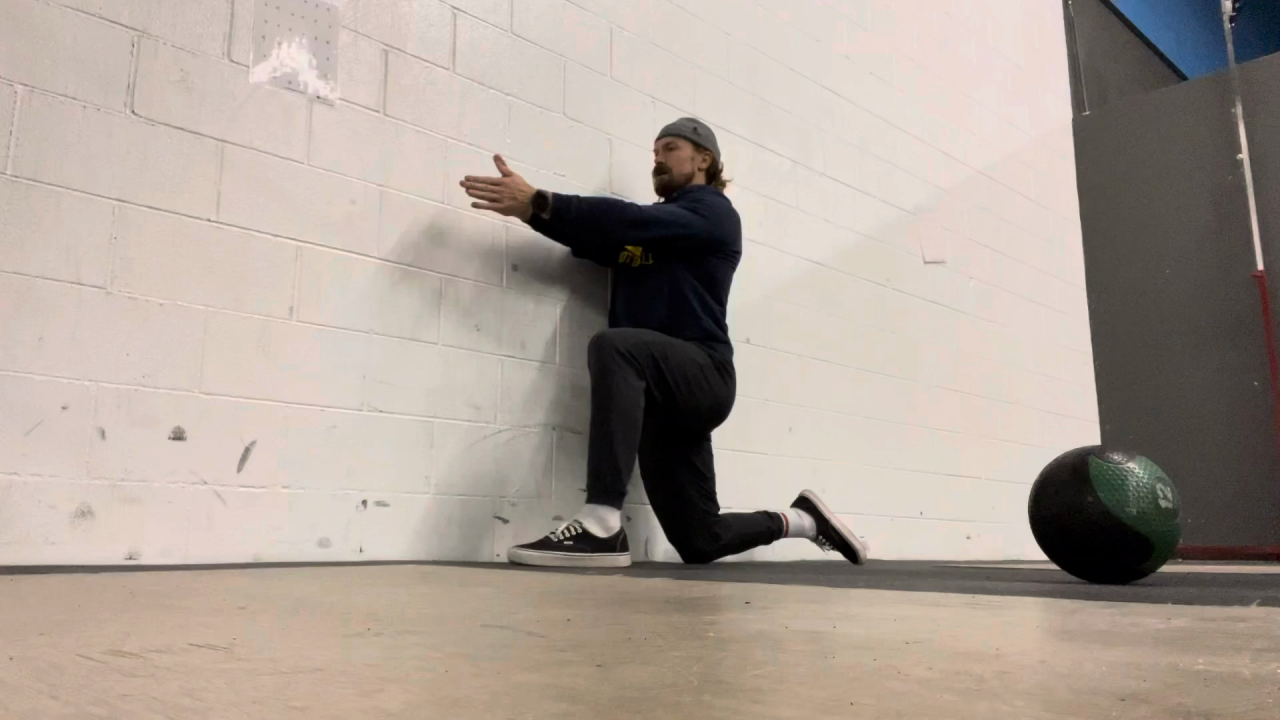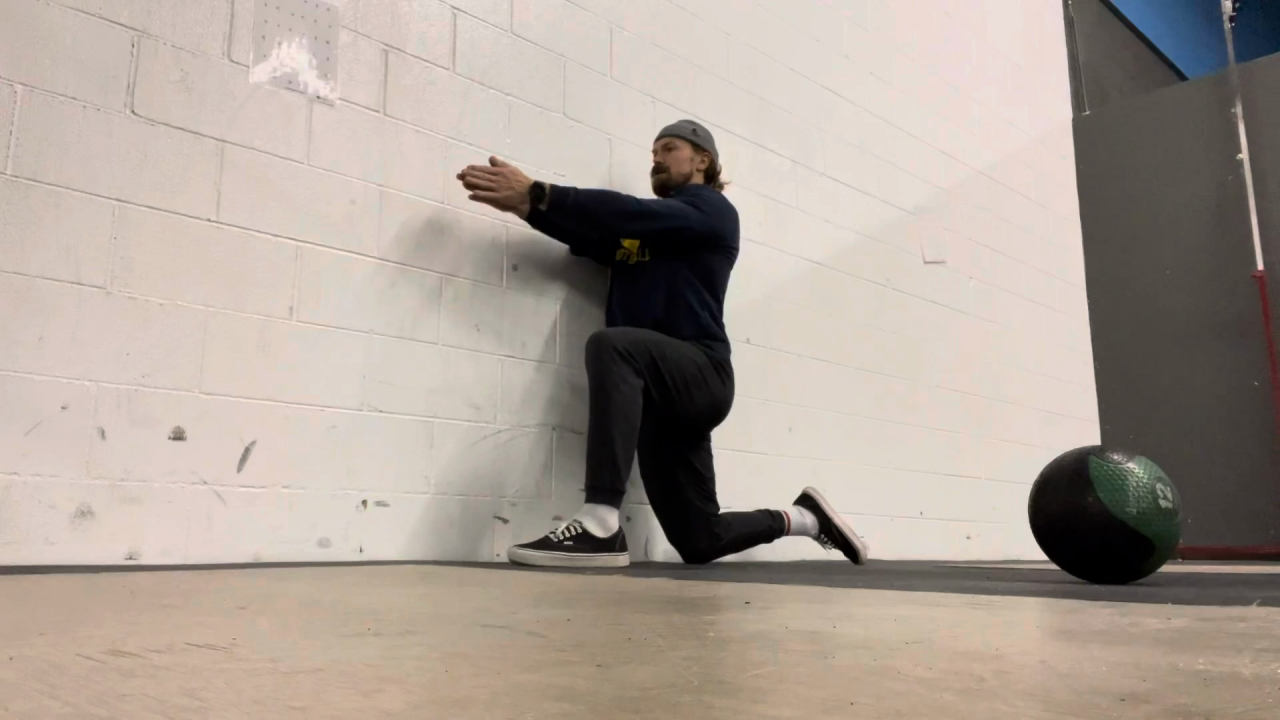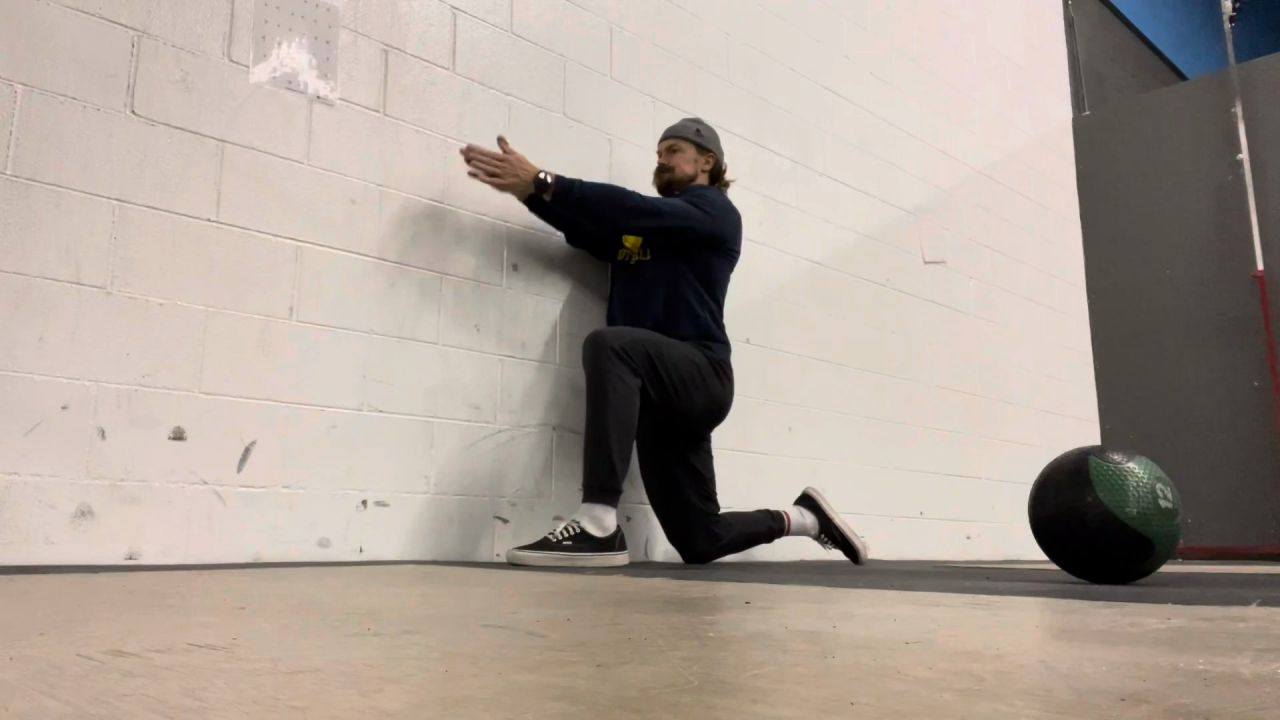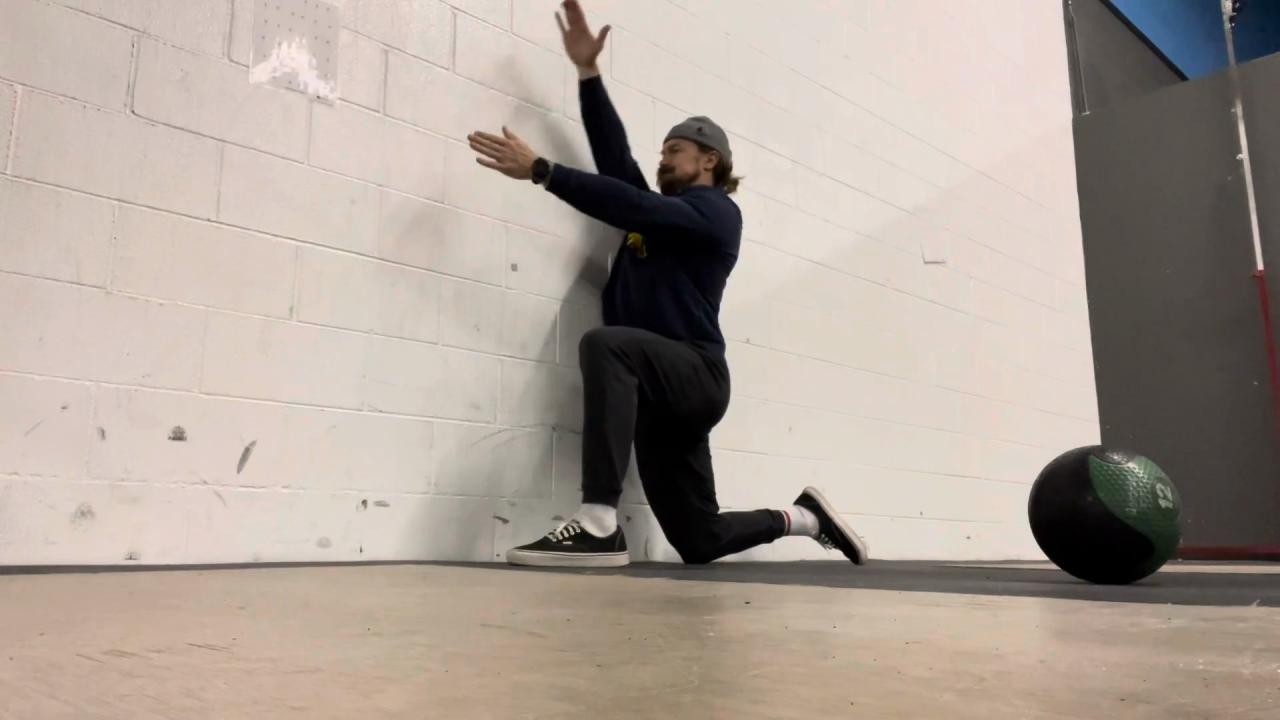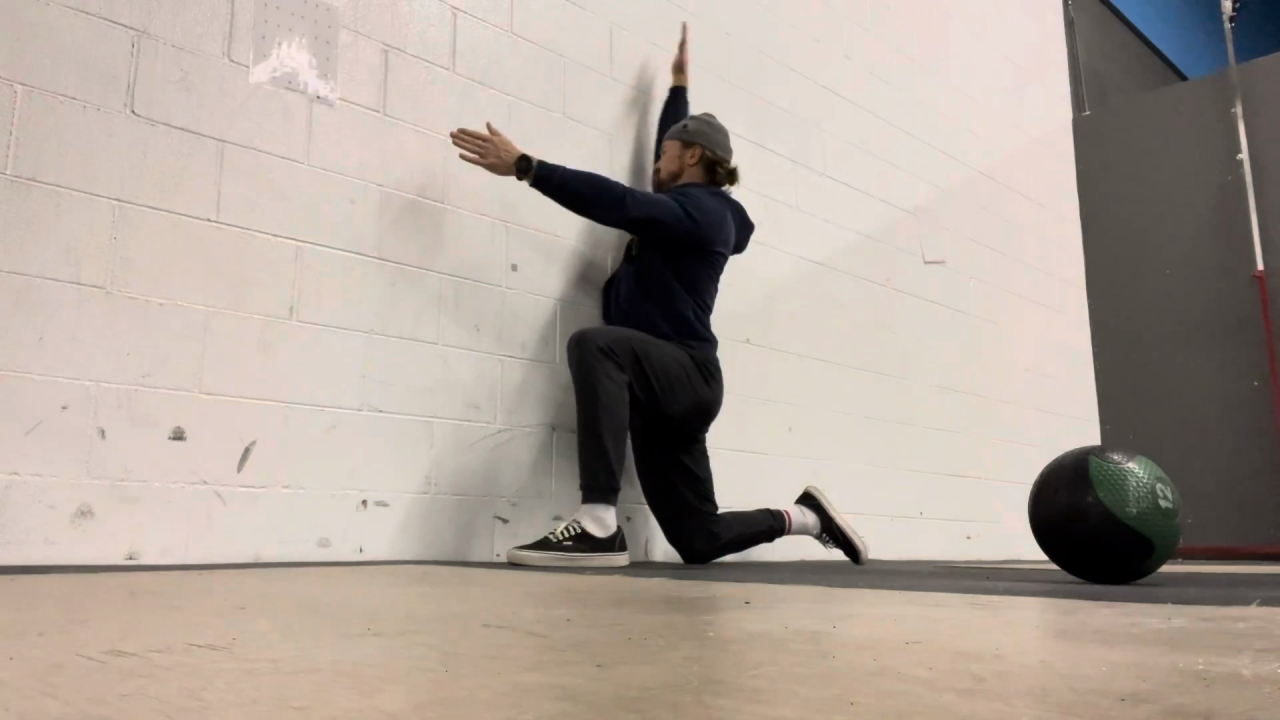
dt=0.4s
person 1, frame 1
left shoulder: (712, 211)
right shoulder: (650, 224)
left elbow: (628, 220)
right elbow: (595, 235)
left wrist: (541, 202)
right wrist: (529, 207)
left hip: (702, 377)
right hip: (662, 393)
left knee: (615, 347)
right knee: (699, 542)
left ankle: (601, 526)
right ankle: (799, 519)
person 1, frame 2
left shoulder: (711, 210)
right shoulder: (643, 224)
left elbow: (626, 213)
right elbow: (590, 233)
left wrist: (539, 192)
right wrist: (525, 204)
left hip: (700, 376)
right hip: (661, 394)
left knee: (612, 345)
right knee: (699, 541)
left ankle: (600, 527)
right ankle: (803, 517)
person 1, frame 3
left shoulder: (715, 213)
right shoulder: (644, 231)
left elbow: (631, 209)
right elbow: (591, 223)
left wrist: (541, 182)
right wrist: (532, 187)
left hip: (700, 376)
right hip: (662, 384)
left knee: (607, 345)
right knee: (700, 541)
left ankle: (599, 527)
right ankle: (805, 517)
person 1, frame 4
left shoulder: (713, 213)
right shoulder: (660, 214)
left elbow: (629, 206)
right elbow: (613, 155)
left wrist: (540, 169)
right wrist: (587, 71)
left hip: (694, 376)
right hip: (662, 385)
left knee: (605, 346)
right knee: (699, 540)
left ankle: (598, 526)
right ankle: (804, 516)
person 1, frame 5
left shoulder: (700, 209)
right shoulder: (697, 206)
left elbow: (618, 203)
right elbow: (682, 136)
left wrist: (522, 165)
right wrist: (678, 86)
left hip: (685, 377)
right hip: (670, 388)
right knee: (699, 540)
left ankle: (599, 526)
right ankle: (806, 517)
